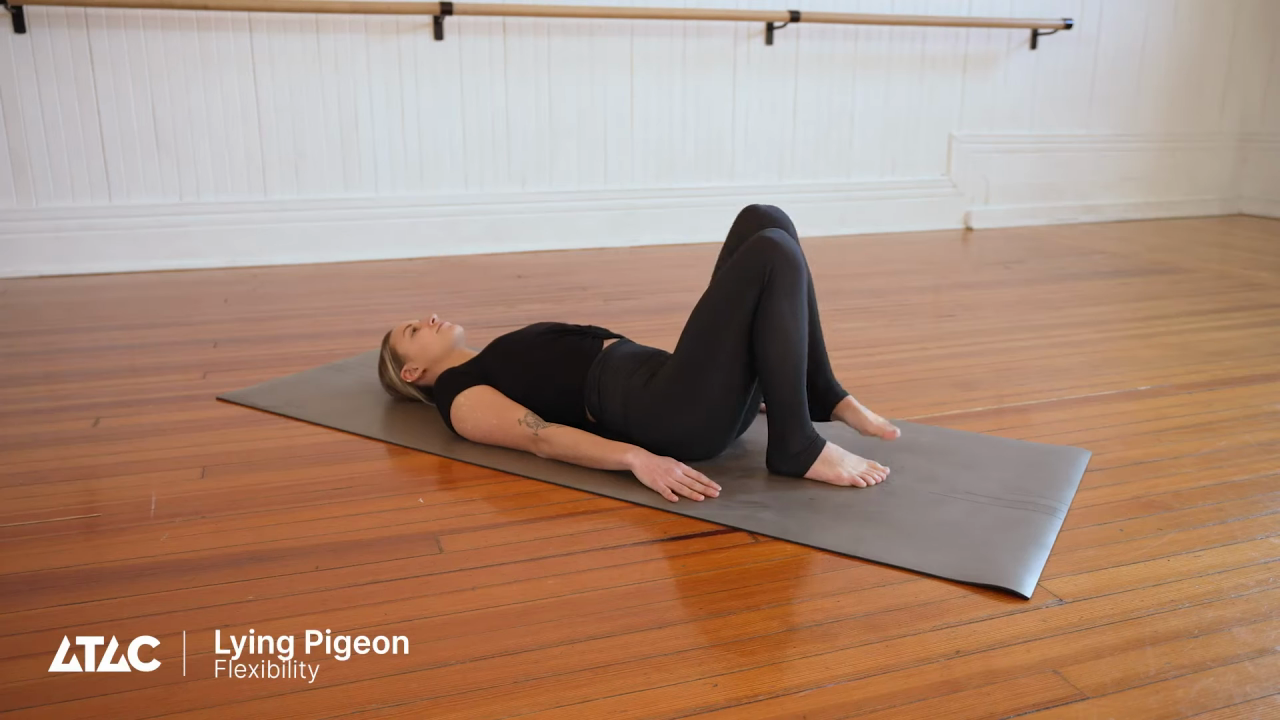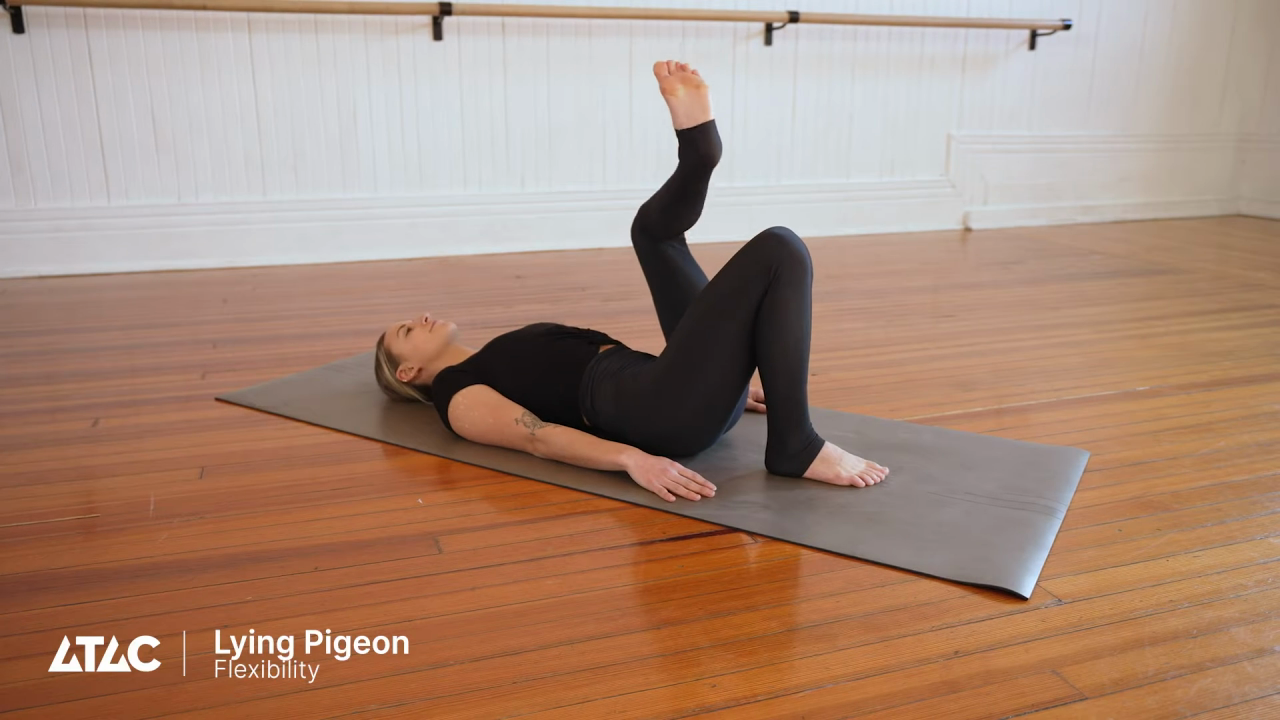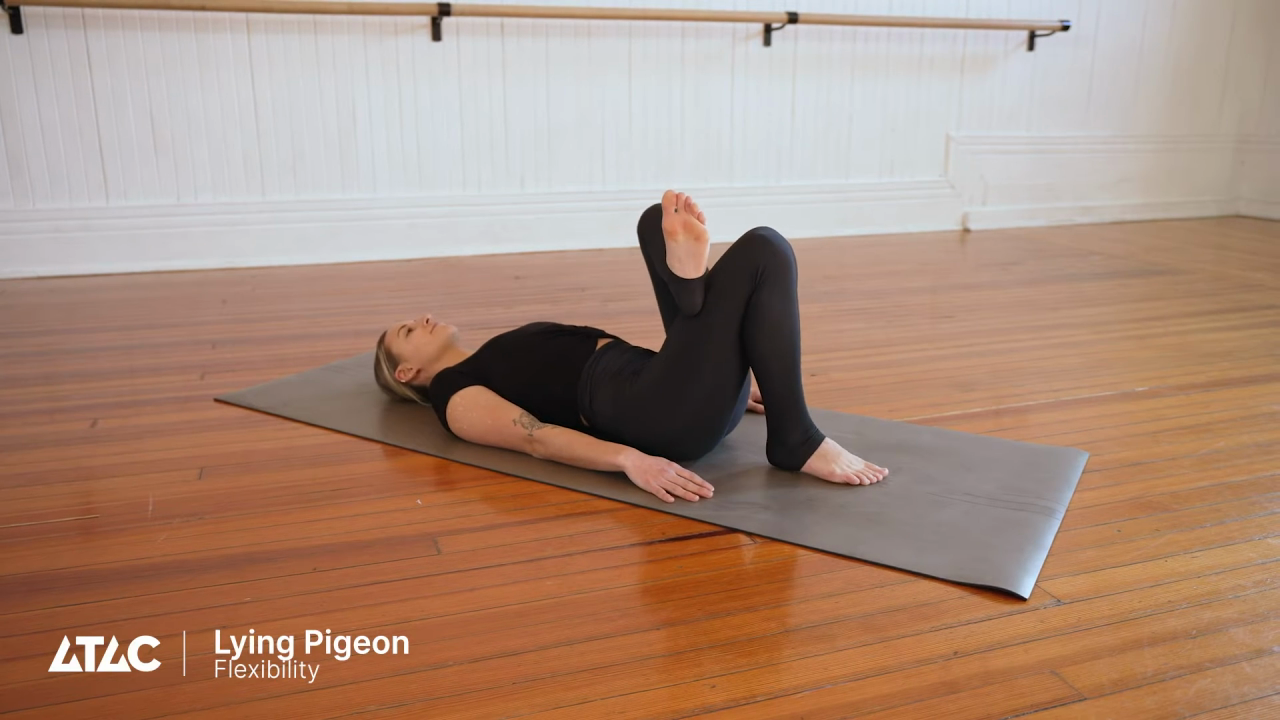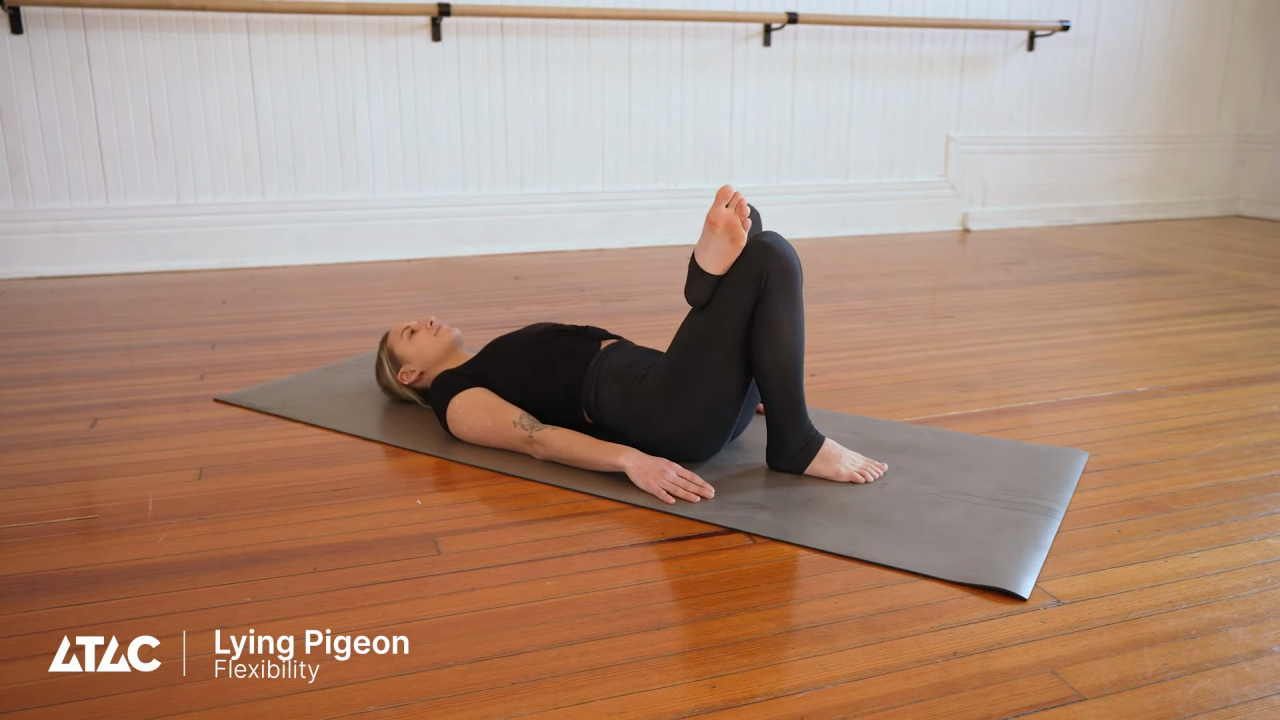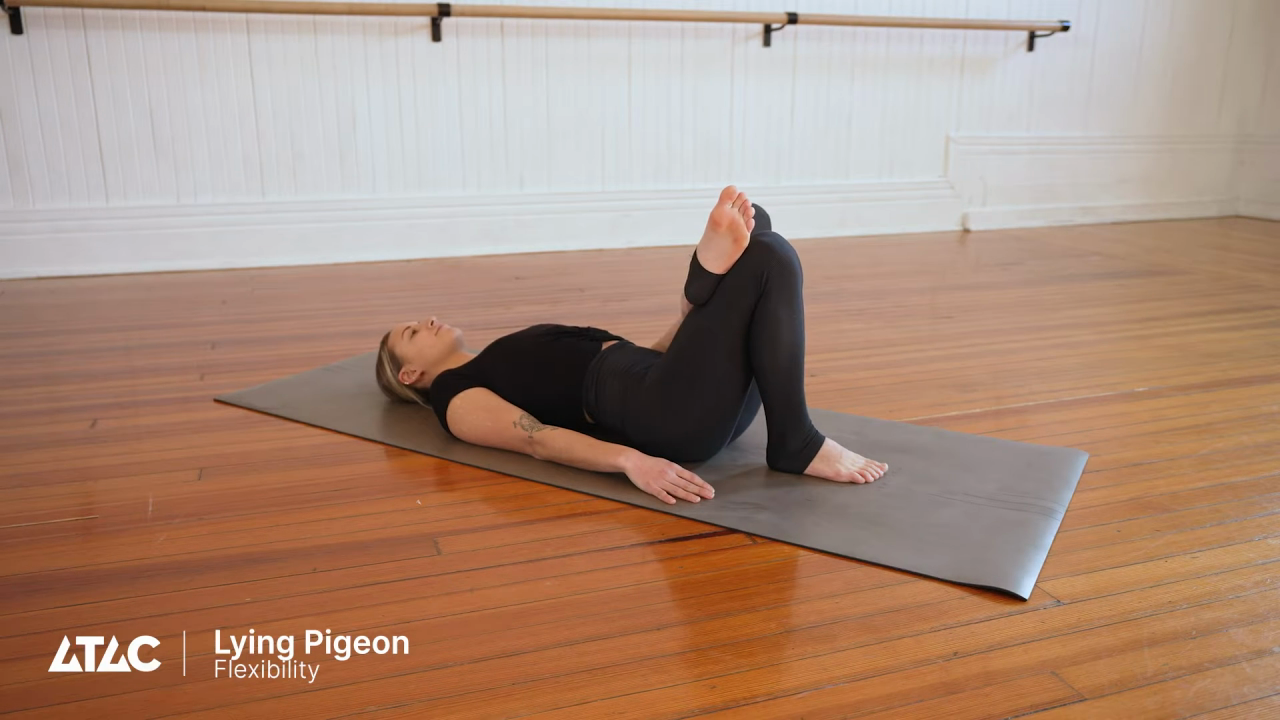
dt=1s
person 1, frame 1
left shoulder: (504, 364)
right shoulder: (464, 399)
right elbow: (542, 437)
left wrist: (752, 373)
right wrist: (636, 457)
left hip: (690, 394)
right hip: (675, 417)
left knee: (763, 220)
right knee: (772, 253)
left ankle: (824, 396)
right ankle: (796, 446)
person 1, frame 2
left shoulder: (501, 363)
right shoulder: (461, 398)
right elbow: (537, 437)
left wrist: (734, 371)
right wrist: (631, 457)
left hip: (693, 393)
right hip: (663, 415)
right knee: (778, 252)
left ankle: (697, 148)
right ankle: (795, 447)
person 1, frame 3
left shoulder: (503, 365)
right shoulder: (458, 398)
right elbow: (535, 437)
left wrist: (731, 377)
right wrist: (629, 457)
left hip: (682, 394)
right hip: (663, 416)
right knee: (762, 252)
left ankle: (687, 276)
right ankle: (797, 441)
person 1, frame 4
left shoulder: (504, 367)
right shoulder: (459, 400)
right elbow: (537, 439)
left wrist: (741, 381)
right wrist: (631, 459)
left hip: (688, 396)
right hip: (667, 417)
right knee: (767, 260)
right ankle: (797, 445)
person 1, frame 5
left shoulder: (506, 367)
right shoulder: (459, 399)
right elbow: (538, 439)
left wrist: (687, 325)
right wrist: (630, 460)
left hip: (691, 397)
right hip: (668, 416)
right knee: (766, 262)
right ankle: (797, 445)
